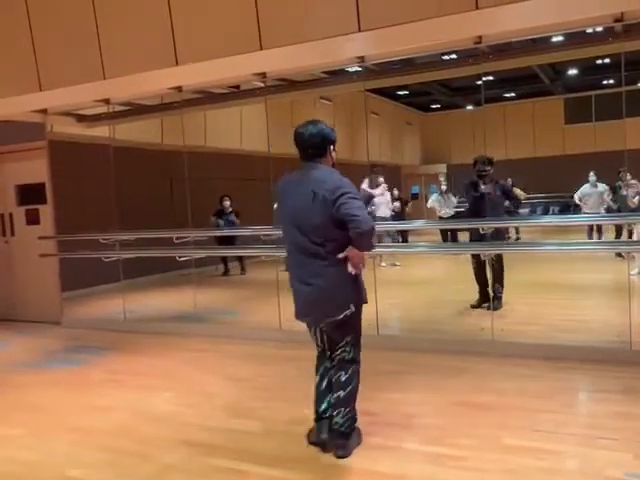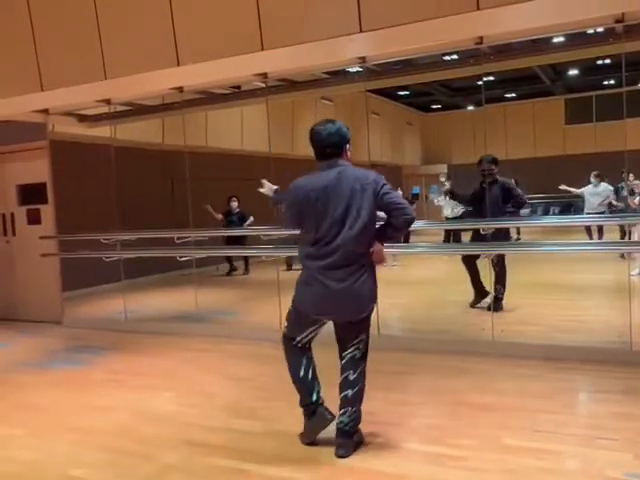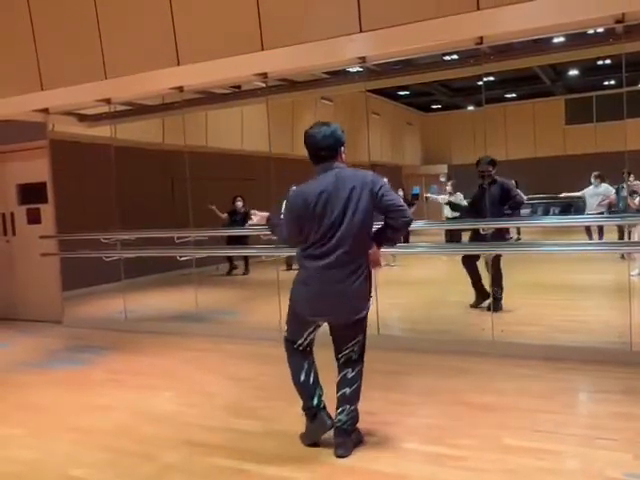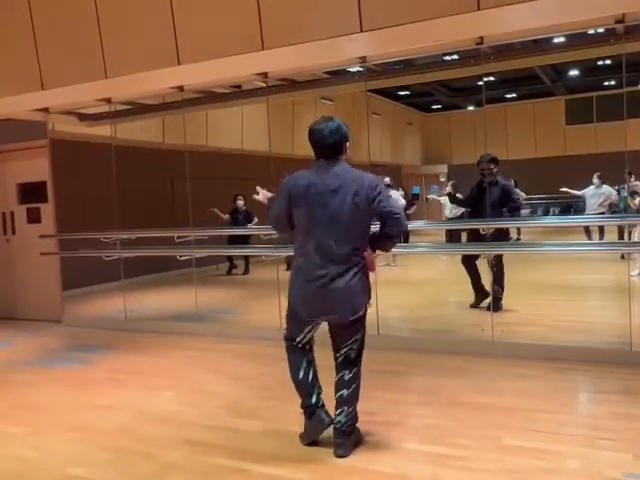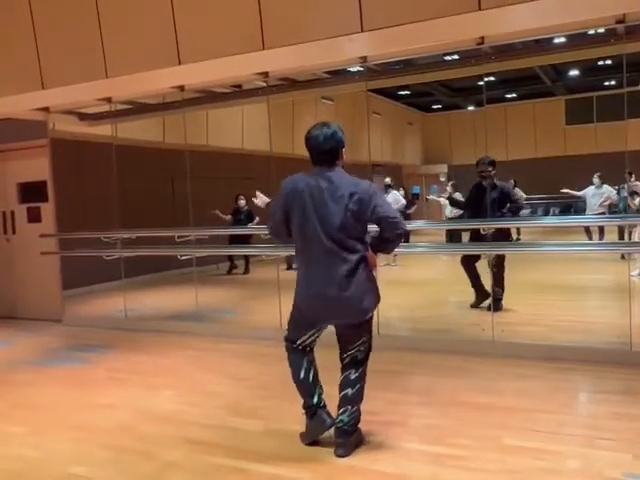
dt=0.5s
person 1, frame 1
left shoulder: (285, 187)
right shoulder: (337, 184)
right elbow: (362, 225)
left wrist: (363, 197)
right wrist: (358, 249)
left hip: (305, 291)
right hip: (339, 290)
left knee: (325, 357)
right knee: (346, 361)
left ankle: (323, 425)
right ankle: (343, 434)
person 1, frame 2
left shoulder: (300, 188)
right shoulder: (368, 180)
right elbow: (405, 215)
left wrist: (276, 195)
right wrist: (379, 239)
left hip: (314, 289)
right hip: (357, 290)
left knee: (294, 343)
right knee: (353, 361)
left ankle: (314, 410)
right ankle: (347, 435)
person 1, frame 3
left shoulder: (300, 195)
right shoulder: (368, 181)
left elbow: (291, 238)
right elbow: (402, 217)
left wrist: (269, 220)
right wrist: (377, 242)
left hip: (310, 291)
right hip: (353, 292)
left knee: (297, 348)
right knee: (350, 360)
left ankle: (316, 416)
right ankle: (345, 432)
person 1, frame 4
left shoulder: (296, 184)
right shoulder: (366, 183)
left elbow: (281, 226)
right elbow: (397, 224)
left wrist: (271, 202)
right wrist: (372, 246)
left hip: (306, 290)
right hip: (349, 291)
left knee: (297, 347)
right knee: (348, 361)
left ankle: (314, 414)
right ankle: (344, 433)
person 1, frame 5
left shoulder: (292, 187)
right shoulder: (361, 189)
left elbow: (279, 233)
right elbow: (395, 227)
left wrist: (268, 207)
right wrist: (375, 248)
left hip: (312, 294)
right hip: (355, 294)
left knee: (297, 348)
right knee: (354, 361)
left ankle: (316, 414)
right ankle: (346, 433)
person 2, frame 1
left shoulder: (501, 186)
right shoulder: (471, 186)
left elbow: (515, 200)
right elbow: (471, 203)
left wrist: (503, 211)
right wrist: (482, 193)
left hip: (496, 231)
right hip: (477, 231)
left knee: (495, 264)
right knee: (477, 264)
left ankle: (497, 297)
right ankle: (483, 295)
person 2, frame 2
left shoulder: (504, 184)
right shoulder: (480, 188)
left elbow: (521, 200)
right elbow: (469, 201)
left wrist: (505, 212)
right wrist: (451, 192)
left hip: (498, 232)
right hip: (480, 231)
left knee: (498, 264)
right knee: (468, 258)
left ankle: (498, 299)
right ankle: (480, 292)
person 2, frame 3
left shoulder: (503, 185)
right shoulder: (480, 189)
left elbow: (518, 200)
right elbow: (471, 210)
left wrist: (504, 214)
right wrist: (451, 204)
left hip: (497, 232)
right hip: (479, 231)
left knee: (493, 263)
right knee: (468, 259)
left ankle: (496, 299)
right ankle: (482, 293)
person 2, frame 4
left shoulder: (504, 185)
right shoulder: (479, 186)
left elbow: (517, 205)
right elbow: (468, 203)
left wrist: (502, 215)
right wrist: (451, 196)
left hip: (497, 232)
right hip: (477, 231)
left knee: (495, 263)
right knee: (467, 259)
left ankle: (497, 298)
right ankle: (480, 292)
person 2, frame 5
left shoulder: (502, 188)
right shoulder: (476, 188)
left elbow: (518, 204)
right elbow: (467, 206)
left wrist: (503, 216)
right wrist: (450, 199)
left hip: (498, 233)
right hip: (479, 232)
left knee: (496, 264)
right knee: (467, 260)
left ankle: (497, 298)
right ankle: (481, 292)
